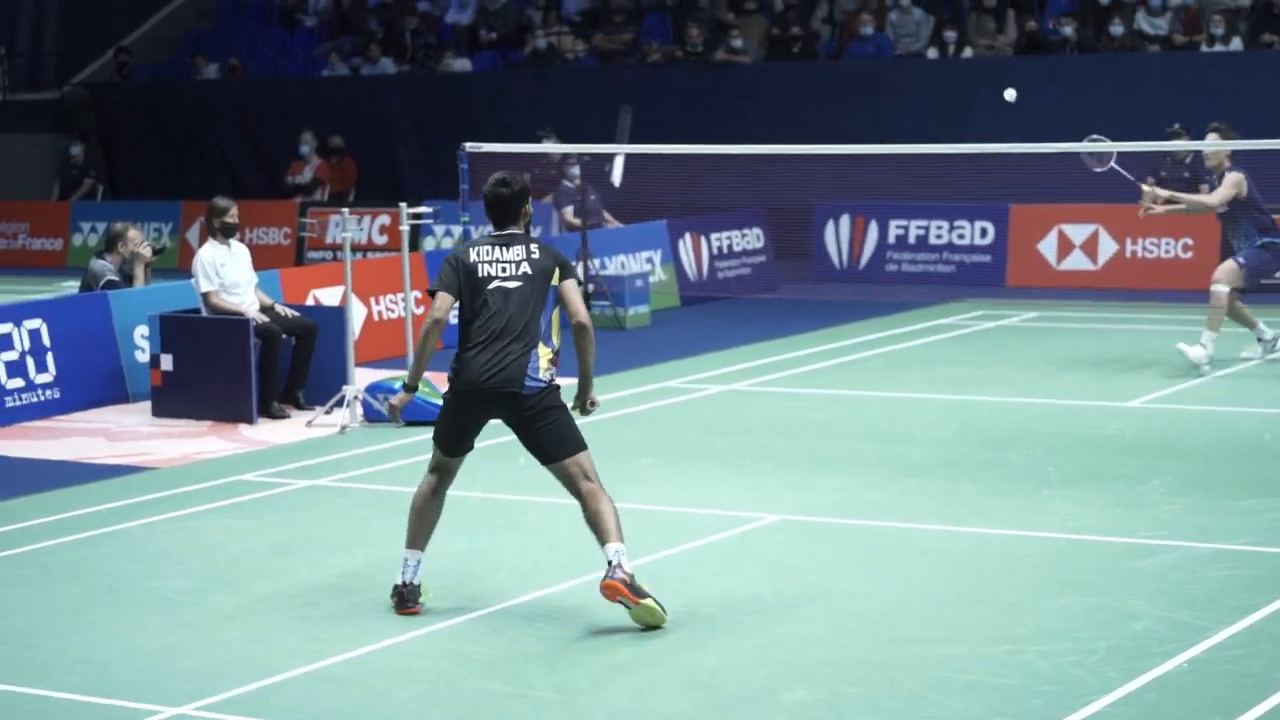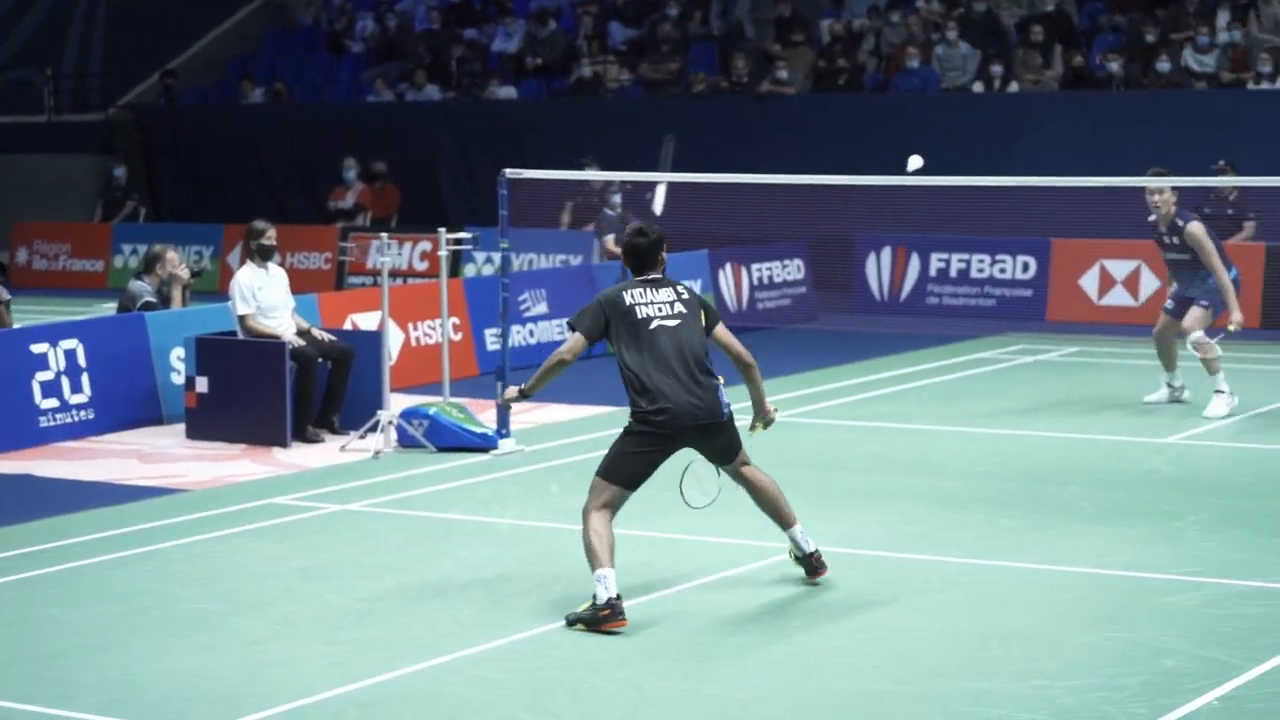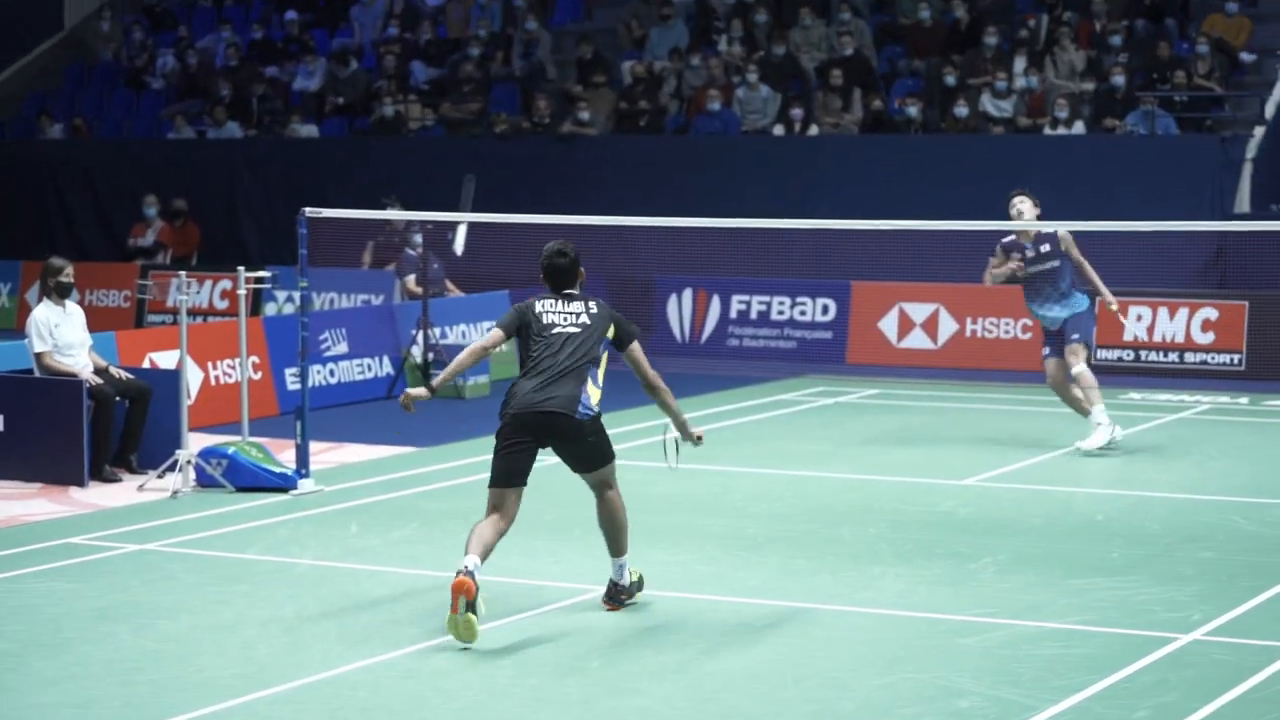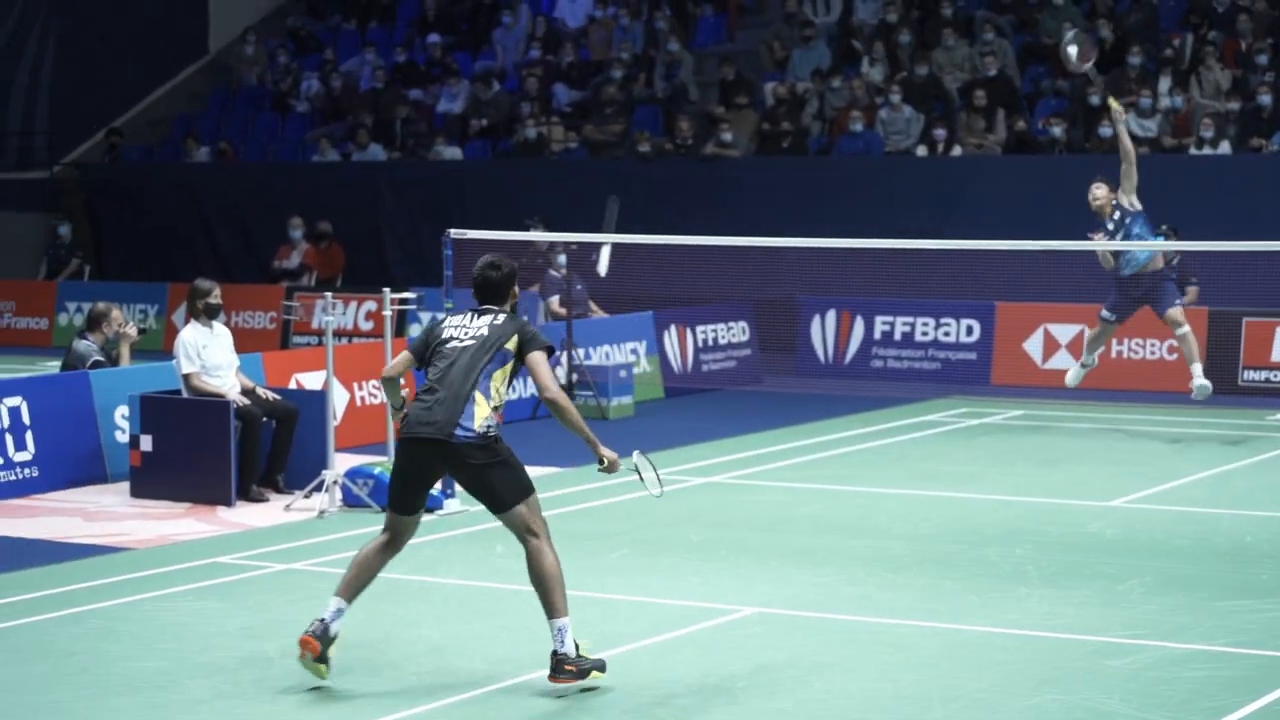
dt=0.7s
person 1, frame 1
left shoulder: (462, 256)
right shoulder: (551, 256)
left elbow: (437, 319)
right elbow: (581, 321)
left wrist: (411, 385)
right wrist: (585, 386)
left hip: (469, 385)
right hip: (531, 385)
left knee: (438, 472)
right knee: (585, 483)
left ankle: (407, 584)
right ankle: (620, 571)
person 1, frame 2
left shoulder: (609, 301)
right shoulder: (691, 297)
left elbow: (565, 356)
right elbow: (744, 360)
left wrist: (523, 391)
right wrist: (761, 407)
left hip: (657, 419)
right hip: (710, 412)
left knee: (598, 509)
right knee: (743, 468)
left ankle: (607, 601)
right ankle: (806, 552)
person 1, frame 3
left shoulder: (527, 310)
right shoulder: (605, 314)
left elbow: (482, 347)
right elbow: (649, 378)
left wrist: (430, 389)
right wrist: (683, 425)
left hip: (522, 417)
right hip: (575, 416)
left knee: (497, 516)
right knee: (606, 487)
left ankle: (468, 573)
right ankle: (620, 582)
person 1, frame 4
left shoulder: (443, 325)
right shoulder: (520, 329)
left elbow: (390, 374)
right elbow: (550, 395)
left wrist: (400, 410)
right wrist: (598, 448)
left hip: (417, 437)
right hip: (468, 440)
left knee: (392, 539)
right knee: (535, 536)
left ankle: (322, 631)
right ankle: (564, 655)
person 2, frame 1
left shoulder: (1234, 178)
right shoulder: (1216, 179)
left elbow: (1211, 203)
right elbow: (1198, 207)
left wrist: (1169, 194)
right wrist: (1165, 209)
right hip: (1250, 248)
left knee: (1219, 278)
right knee: (1224, 298)
left ankle: (1206, 348)
person 2, frame 2
left shoulder: (1190, 228)
right shoulder: (1154, 223)
left elbow: (1219, 269)
left wrist: (1234, 309)
right wrist: (1171, 286)
left hip: (1216, 283)
right hip: (1188, 286)
left knee: (1192, 326)
right knee: (1161, 333)
left ankle: (1224, 392)
right ankle: (1174, 387)
person 2, frame 3
left shoulder: (1058, 236)
right shoulder: (1006, 247)
left elbow: (1080, 262)
right elbow: (990, 279)
left wrist: (1103, 291)
right wrist: (1006, 270)
left hip: (1077, 310)
right hip: (1050, 320)
left knee: (1074, 359)
right knee: (1056, 380)
left ankle: (1102, 422)
right ankle: (1105, 426)
person 2, frame 4
left shoulder: (1125, 200)
right shoulder: (1101, 232)
left elbow: (1129, 156)
right elbow: (1107, 266)
left wrist: (1120, 124)
right wrist: (1100, 249)
left hip: (1157, 278)
right hip: (1127, 282)
left knee: (1177, 321)
right knee: (1100, 331)
left ankle: (1198, 378)
right ankle: (1086, 361)
person 3, frame 1
left shoulder: (241, 249)
right shoulder: (206, 255)
right elbow: (212, 301)
left wrist: (274, 305)
right wrist: (244, 311)
left hip: (255, 312)
right hip: (229, 318)
left knee: (307, 327)
right knee: (272, 332)
left ankle: (293, 391)
right ankle: (268, 401)
person 3, frame 2
left shoulder: (279, 272)
right shoulder: (243, 278)
right elbow: (248, 324)
left wrist: (310, 328)
right wrist: (280, 334)
left hip: (291, 336)
right hip: (265, 341)
left knee: (344, 351)
right knee: (308, 355)
left ankle: (327, 415)
right ankle: (302, 425)
person 3, frame 3
left shoulder: (76, 310)
right shoulder: (40, 315)
right elbow: (45, 362)
left wrist: (108, 367)
right wrist: (78, 372)
left hip: (89, 374)
right hip: (62, 379)
left knee: (142, 390)
right knee: (106, 394)
left ankle: (125, 455)
right ankle: (99, 465)
person 3, frame 4
left shoulder: (223, 331)
right shoulder: (188, 337)
right elbow: (193, 383)
left wrist: (255, 387)
right wrist: (225, 393)
left hip: (236, 394)
right hip: (209, 400)
left knee: (288, 411)
right knee: (253, 415)
left ankle: (272, 475)
right ankle: (246, 485)
